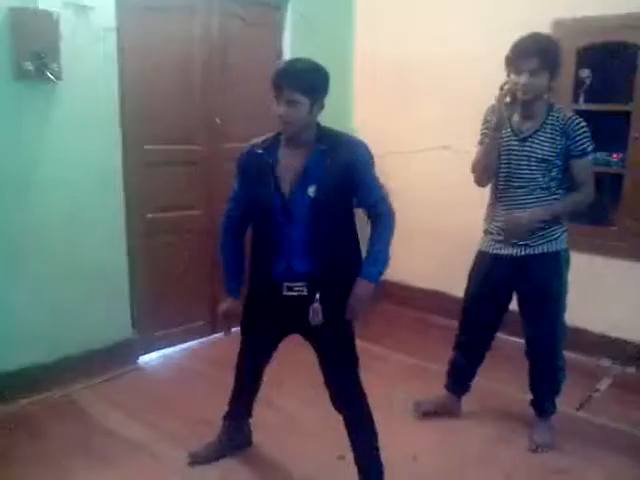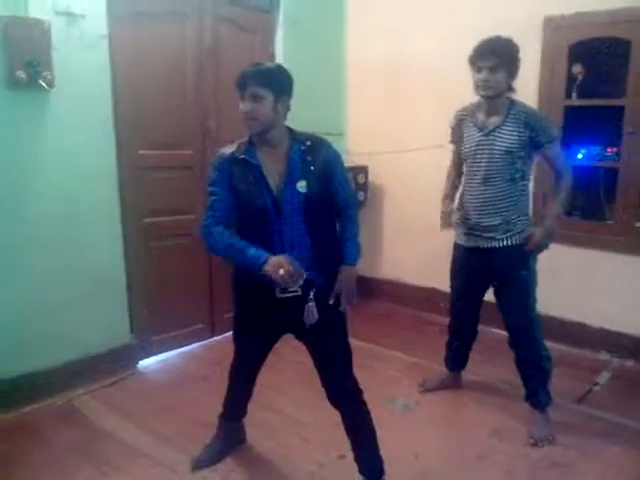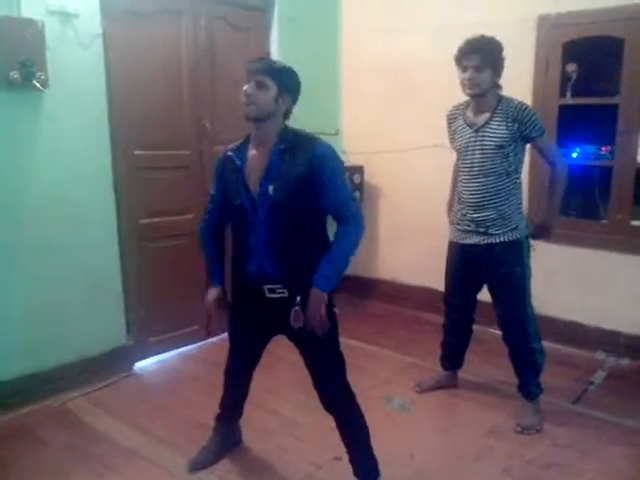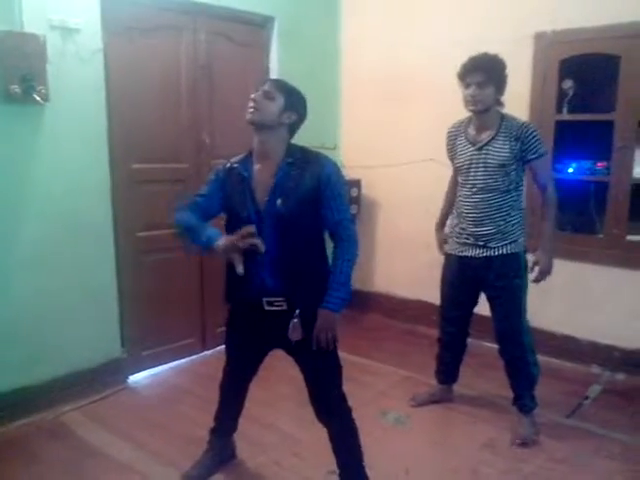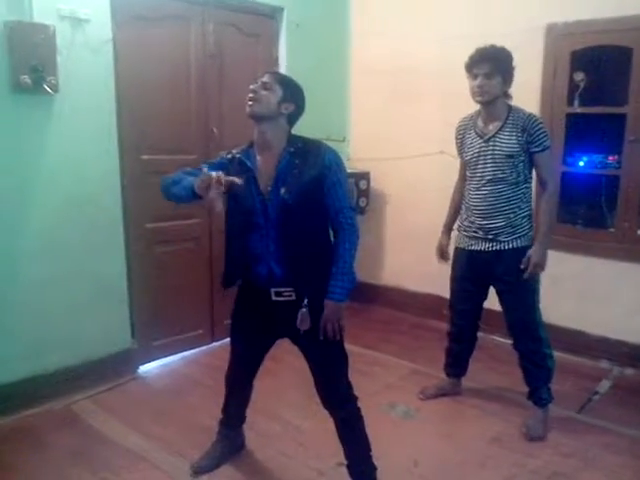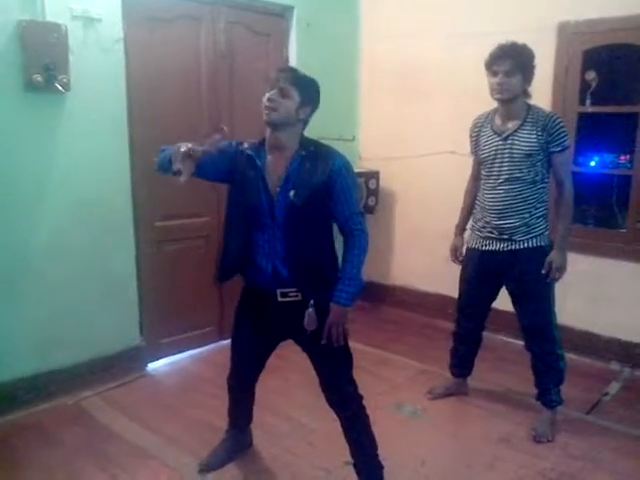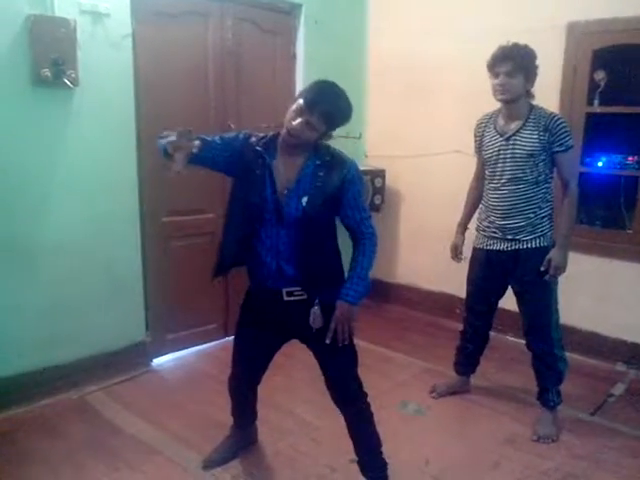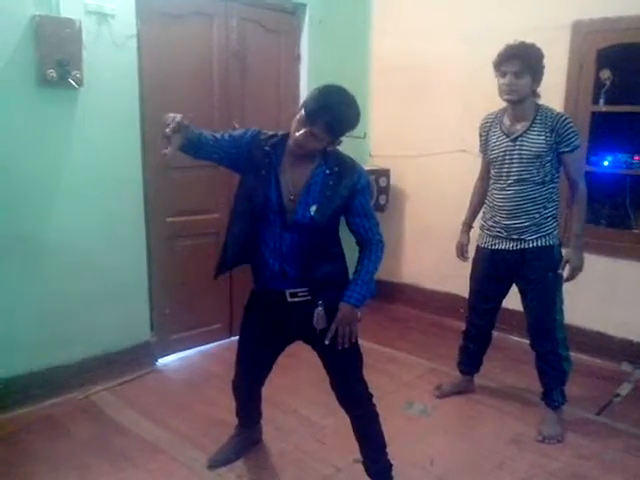
dt=0.5s
person 1, frame 1
left shoulder: (349, 154)
right shoulder: (255, 157)
left elbow: (382, 214)
right elbow: (234, 223)
left wrist: (368, 275)
right wrist: (231, 291)
left hip: (326, 294)
right hip: (268, 291)
left knee: (345, 389)
right knee: (249, 365)
right ankle: (235, 431)
person 1, frame 2
left shoulder: (320, 154)
right shoulder: (229, 165)
left elbow: (347, 210)
right elbow: (214, 229)
left wrist: (348, 262)
right wrist: (263, 261)
left hip: (319, 293)
right hip: (258, 293)
left knee: (343, 388)
right knee: (243, 368)
right ankle: (229, 430)
person 1, frame 3
left shoulder: (315, 154)
right shoulder: (229, 161)
left elbow: (351, 222)
right elbow: (213, 225)
left wrist: (321, 286)
right wrist: (216, 281)
left hip: (303, 295)
right hip: (250, 295)
left knee: (334, 391)
right knee: (237, 369)
right ankle: (226, 431)
person 1, frame 4
left shoulder: (319, 171)
right shoulder: (231, 174)
left elbow: (346, 240)
right elbow: (183, 216)
left wrist: (331, 306)
right wrist: (217, 239)
left hip: (304, 309)
right hip: (248, 307)
left knee: (330, 404)
right knee: (232, 383)
right ankle: (220, 444)
person 1, frame 5
left shoulder: (320, 160)
right shoulder: (233, 163)
left elbow: (347, 229)
right elbow: (170, 185)
left wrist: (336, 295)
right wrist: (200, 184)
left hip: (310, 299)
right hip: (255, 297)
left knee: (337, 394)
right knee: (238, 375)
right ankle: (230, 436)
person 1, frame 6
left shoulder: (330, 166)
right shoulder: (240, 157)
left elbow: (356, 235)
right elbow: (170, 160)
left wrist: (341, 300)
right wrist: (182, 157)
left hip: (313, 301)
right hip: (258, 299)
left knee: (343, 396)
right knee: (240, 377)
right ankle: (238, 434)
person 1, frame 7
left shoulder: (341, 172)
right shoulder: (247, 151)
left elbow: (365, 237)
right elbow: (192, 146)
left wrist: (349, 298)
right wrist: (177, 144)
left hip: (319, 300)
right hip: (263, 297)
left knee: (348, 394)
right knee: (241, 378)
right ankle: (243, 430)
person 1, frame 8
left shoulder: (349, 179)
right shoulder: (257, 148)
left elbow: (372, 244)
right elbow: (207, 144)
left wrist: (352, 300)
right wrist: (182, 134)
left hip: (323, 301)
right hip: (267, 298)
left knee: (354, 396)
right knee: (245, 379)
right ankle: (248, 430)
person 2, frame 1
left shoulder: (569, 126)
right shoulder: (495, 116)
left elbow: (584, 193)
right elbow: (482, 177)
left wrist: (536, 215)
right wrist: (498, 124)
left hip: (545, 253)
right hip: (495, 247)
left knee: (544, 339)
right knee: (473, 326)
left ankle: (543, 414)
right ankle: (452, 396)
person 2, frame 2
left shoulder: (530, 120)
right shoulder: (462, 119)
left elbow: (564, 174)
left wrist: (549, 222)
right wrist: (448, 200)
left hip: (512, 242)
right hip: (468, 240)
left knee: (523, 325)
right knee: (461, 312)
left ankle: (540, 407)
right ankle: (453, 371)
person 2, frame 3
left shoulder: (518, 114)
right shoulder: (454, 117)
left elbow: (557, 164)
left wrist: (548, 217)
left hip: (506, 239)
right hip: (462, 237)
left knee: (516, 319)
right knee: (456, 310)
left ankle: (531, 396)
right ankle: (449, 372)
person 2, frame 4
left shoulder: (521, 134)
right shoulder: (455, 134)
left elbow: (547, 191)
left wrist: (545, 248)
right wrist: (440, 224)
left hip: (505, 254)
right hip: (460, 251)
left knee: (513, 333)
right knee: (451, 323)
left ankle: (525, 410)
right ankle: (444, 385)
person 2, frame 5
left shoulder: (528, 125)
right shoulder: (464, 128)
left elbow: (549, 186)
left wrist: (540, 243)
right wrist: (446, 230)
left hip: (513, 247)
right hip: (469, 245)
left knee: (526, 328)
right knee: (461, 318)
left ankle: (540, 403)
right ankle: (453, 379)
person 2, frame 6
left shoulder: (548, 125)
right shoulder: (479, 126)
left elbow: (565, 188)
left wrist: (560, 246)
right wrist: (459, 230)
left hip: (530, 248)
right hip: (482, 245)
left knee: (539, 330)
right knee: (467, 317)
left ankle: (549, 405)
right ankle: (458, 378)
person 2, frame 7
left shoulder: (551, 125)
right shoulder: (484, 126)
left elbow: (570, 188)
left wrist: (561, 245)
right wrist: (461, 227)
left hip: (533, 247)
right hip: (488, 244)
left knee: (541, 329)
right knee: (475, 316)
left ankle: (549, 405)
right ankle: (462, 376)
person 2, frame 8
left shoulder: (557, 125)
right shoulder: (489, 125)
left elbow: (577, 187)
left wrist: (576, 244)
right wrist: (466, 226)
left hip: (539, 247)
right hip: (492, 243)
left knee: (545, 329)
right knee: (478, 316)
left ankle: (553, 405)
right ankle: (466, 376)
